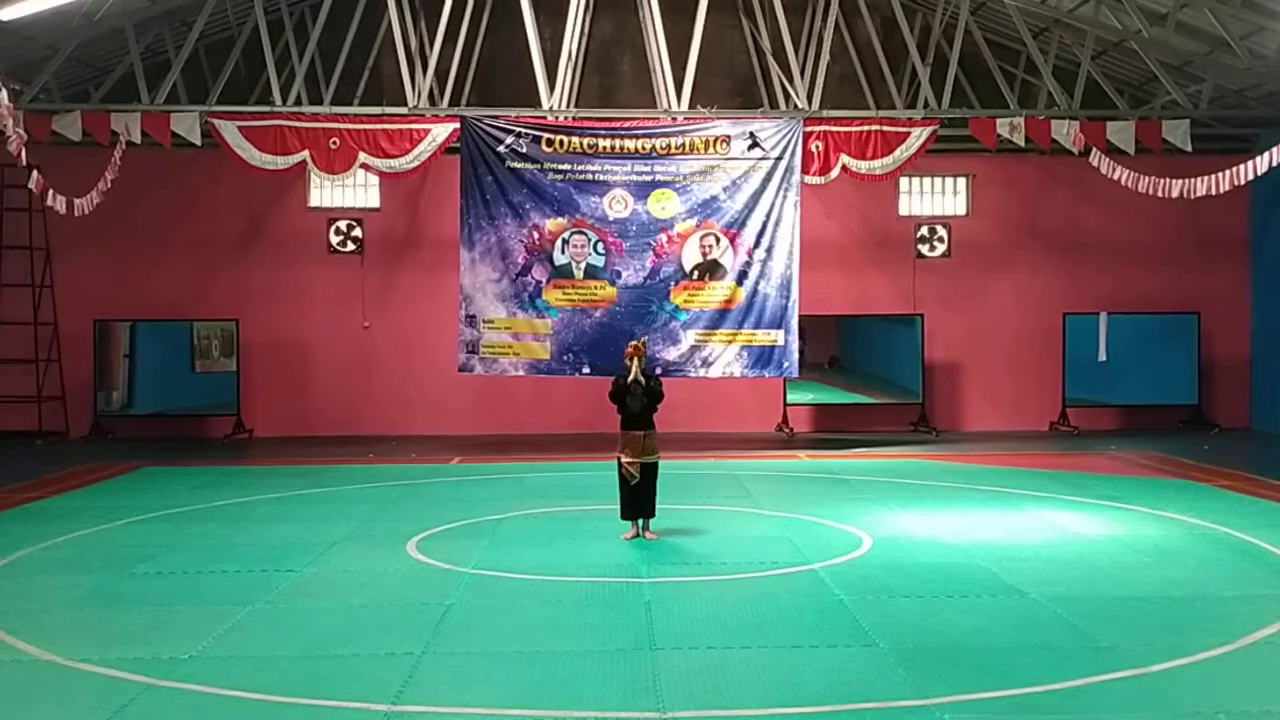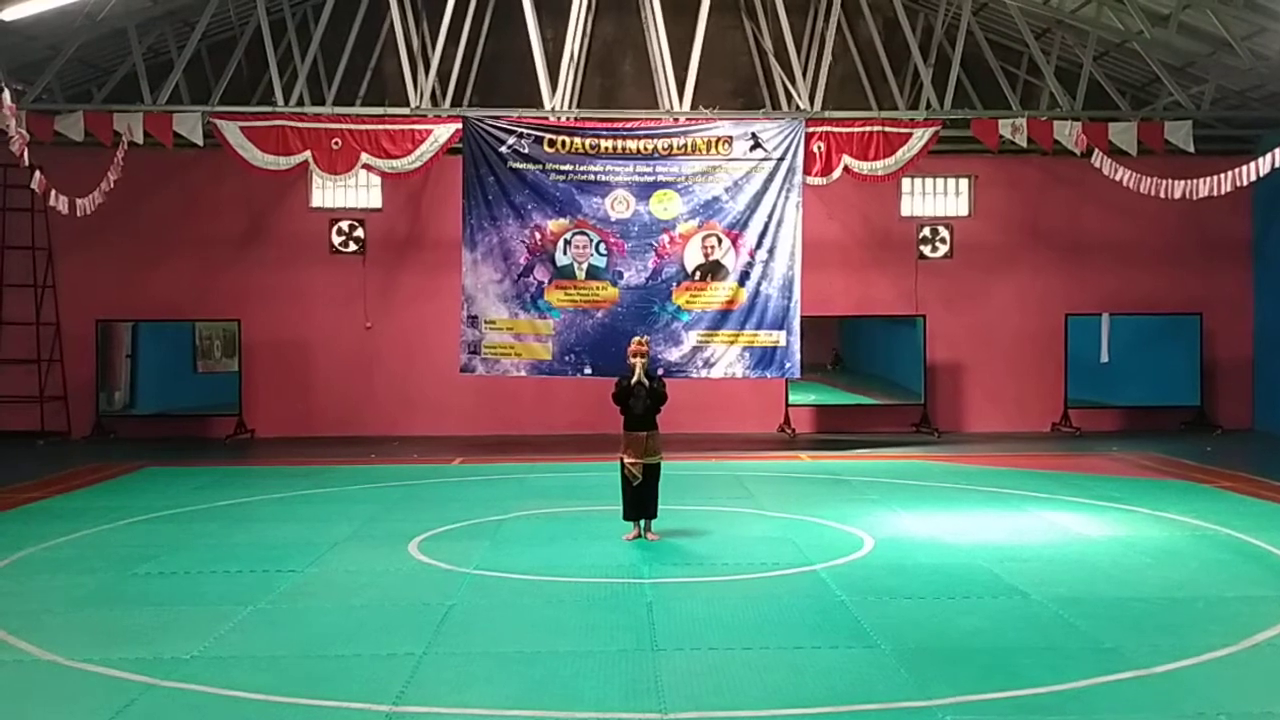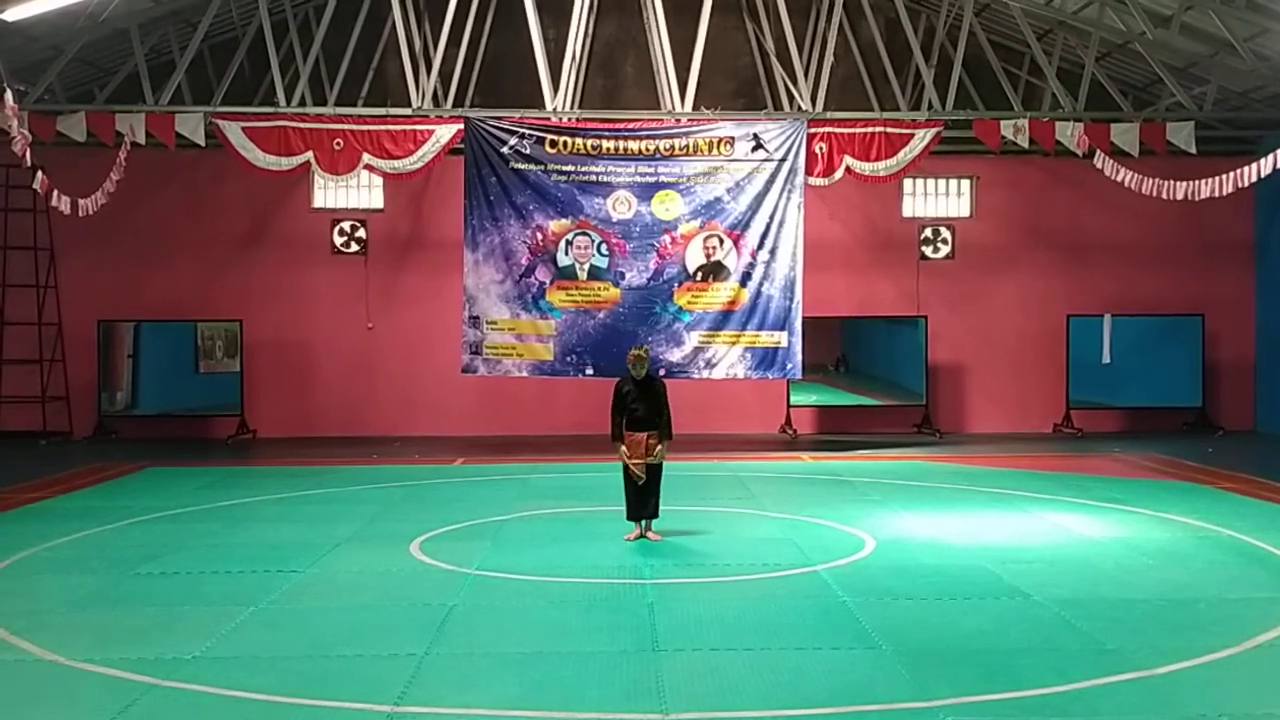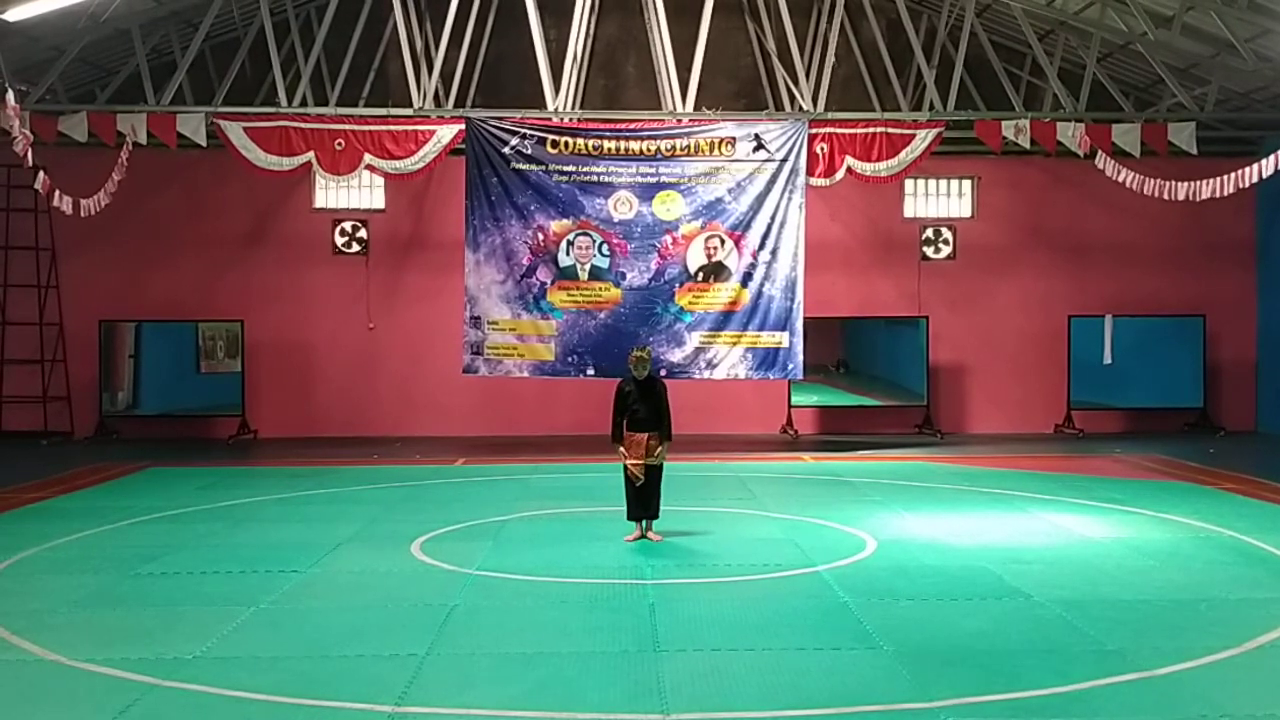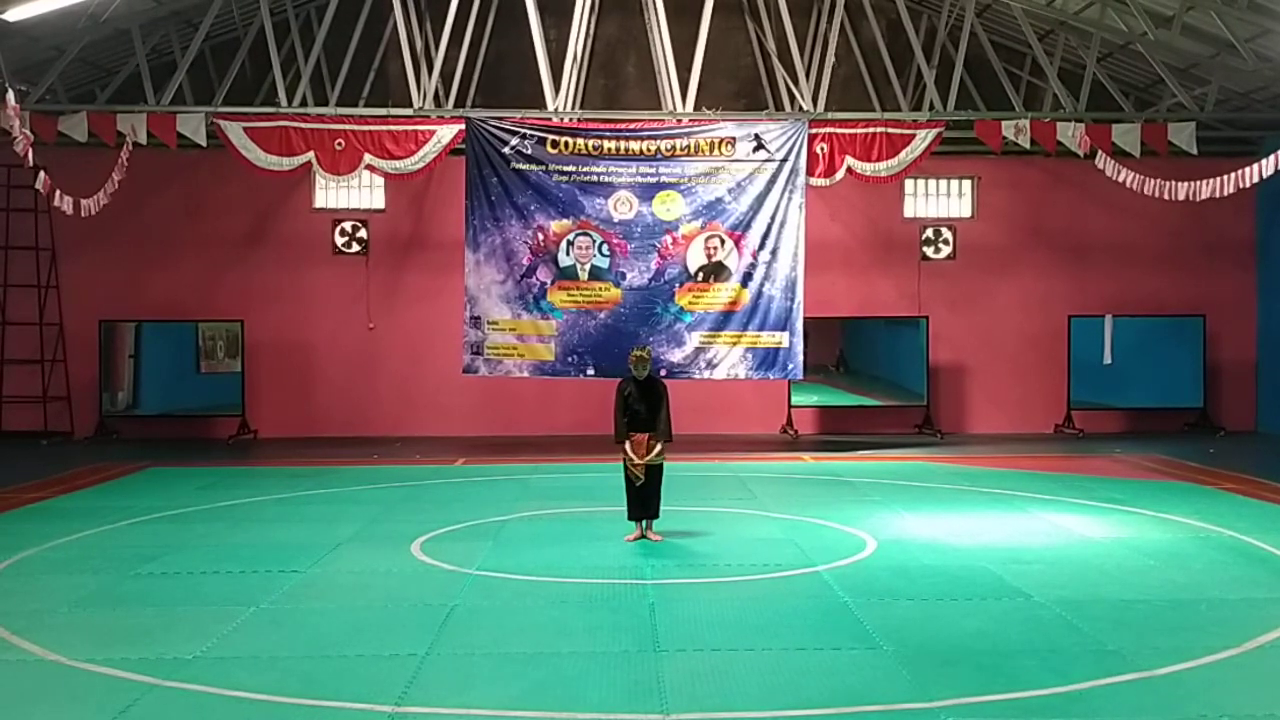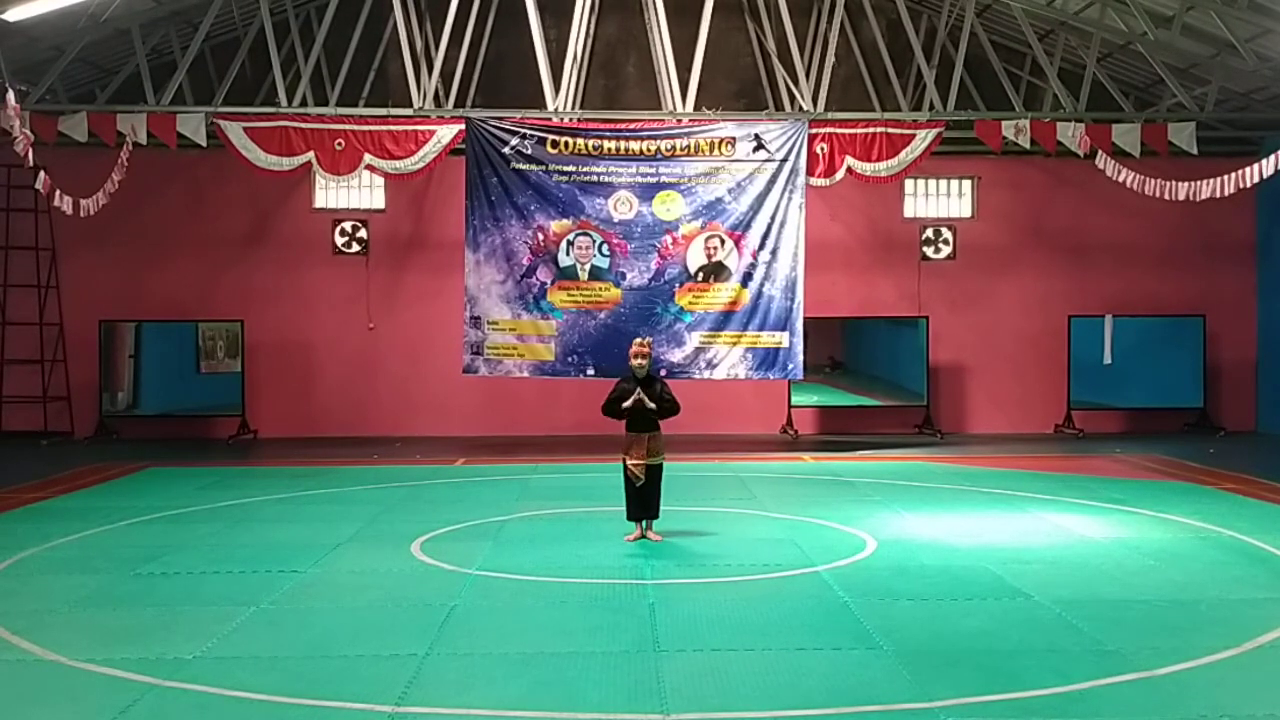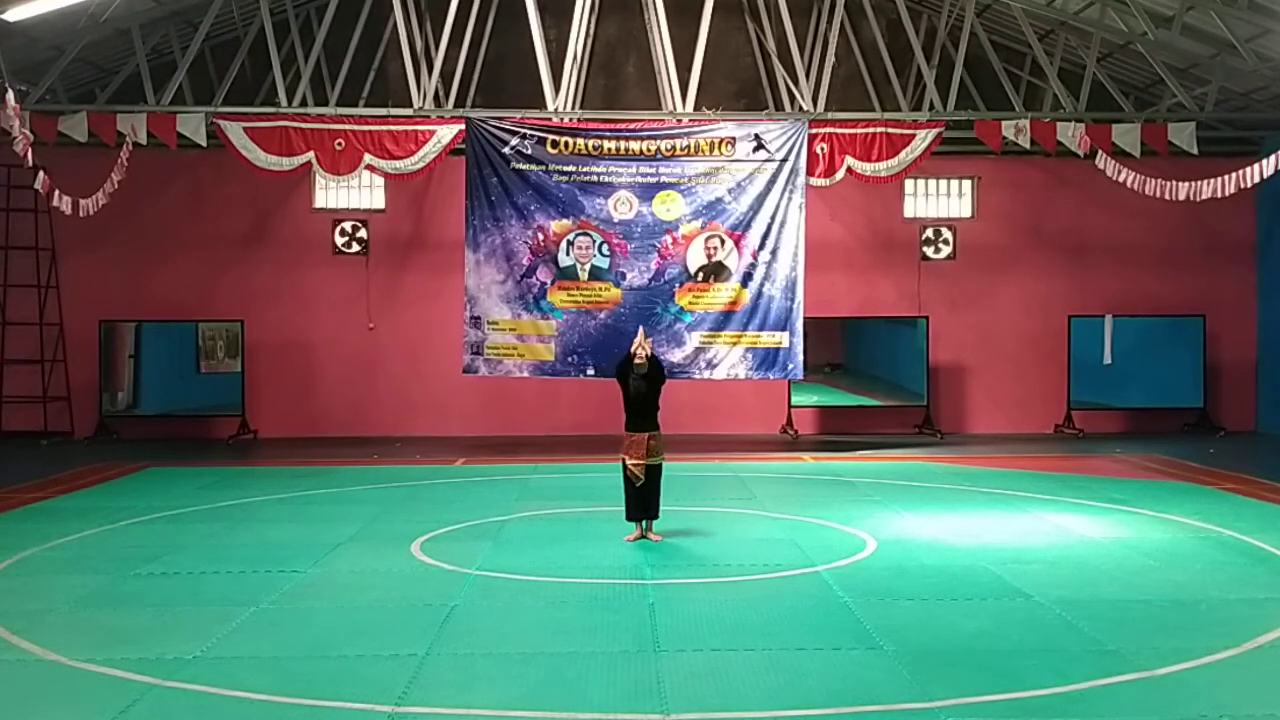
dt=0.7s
person 1, frame 1
left shoulder: (652, 380)
right shoulder: (620, 380)
left elbow: (658, 397)
right elbow: (614, 397)
left wrist: (641, 379)
right wrist: (630, 378)
left hip: (648, 436)
right hip: (627, 436)
left knee: (648, 482)
right knee: (628, 482)
left ankle: (646, 526)
right ankle: (634, 526)
person 1, frame 2
left shoulder: (656, 381)
right shoulder: (623, 381)
left elbow: (661, 400)
right elbow: (618, 399)
left wrist: (645, 381)
right wrist: (634, 380)
left hip: (650, 436)
right hip: (630, 437)
left knee: (650, 483)
right knee: (630, 482)
left ankle: (648, 527)
right ankle: (635, 527)
person 1, frame 3
left shoulder: (657, 384)
right shoulder: (622, 385)
left elbow: (664, 414)
right elbow: (616, 416)
left wrist: (664, 442)
right wrist: (618, 443)
left hip: (652, 439)
right hip: (631, 439)
left knee: (652, 483)
right knee: (632, 484)
left ankle: (648, 527)
right ankle: (637, 527)
person 1, frame 4
left shoulder: (658, 385)
right shoulder: (623, 386)
left elbow: (665, 416)
right elbow: (618, 417)
left wrist: (664, 443)
right wrist: (618, 443)
left hip: (653, 440)
right hip: (632, 440)
left knee: (652, 485)
right knee: (633, 484)
left ankle: (649, 527)
right ankle: (638, 528)
person 1, frame 5
left shoulder: (658, 386)
right shoulder: (624, 386)
left elbow: (663, 414)
right elbow: (619, 415)
left wrist: (661, 441)
right wrist: (625, 441)
left hip: (653, 440)
right hip: (632, 440)
left knee: (653, 485)
right knee: (633, 485)
left ankle: (649, 528)
right ankle: (638, 528)
person 1, frame 6
left shoulder: (658, 383)
right shoulder: (624, 384)
left elbow: (674, 407)
right elbow: (606, 408)
left wrist: (652, 405)
right wrist: (627, 405)
left hip: (653, 439)
right hip: (632, 440)
left knee: (652, 484)
right knee: (633, 484)
left ankle: (649, 528)
right ankle: (638, 528)
person 1, frame 7
left shoulder: (655, 381)
right shoulder: (627, 380)
left elbow: (659, 369)
right elbow: (620, 369)
left wrist: (648, 349)
right wrist: (633, 348)
left hip: (652, 438)
right hip: (632, 438)
left knee: (652, 483)
right knee: (633, 483)
left ankle: (649, 528)
right ankle: (638, 529)
